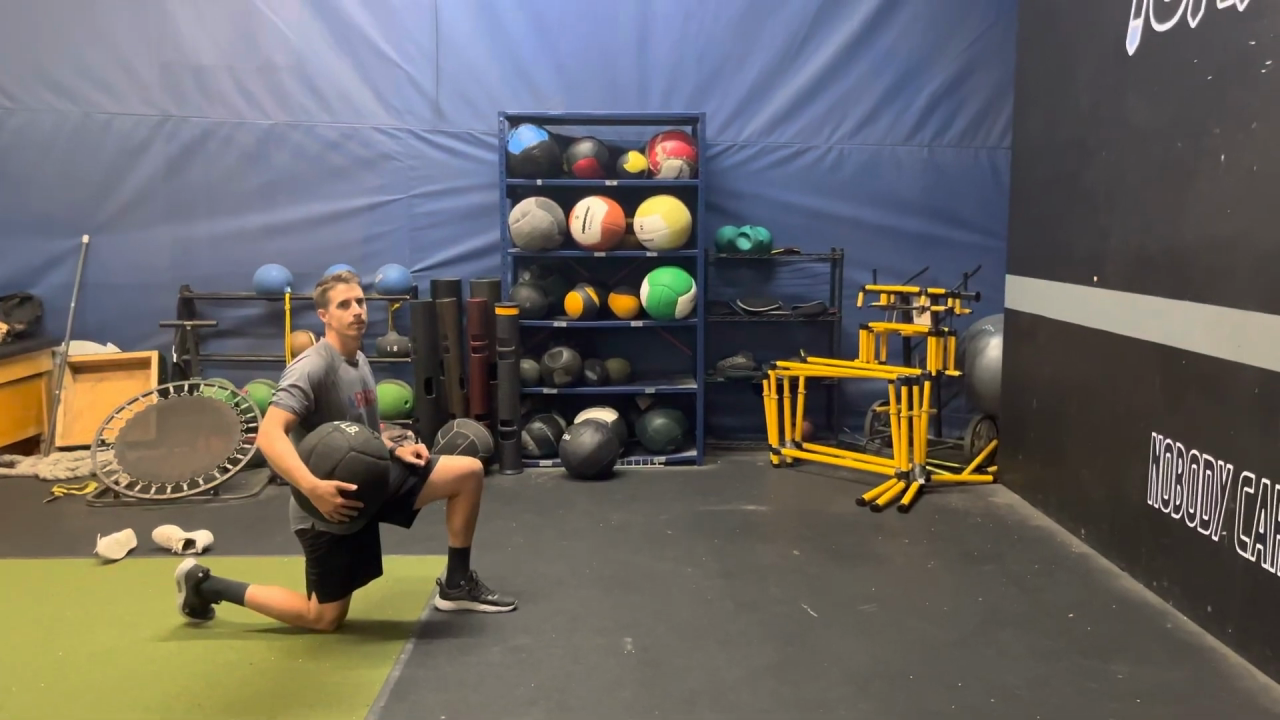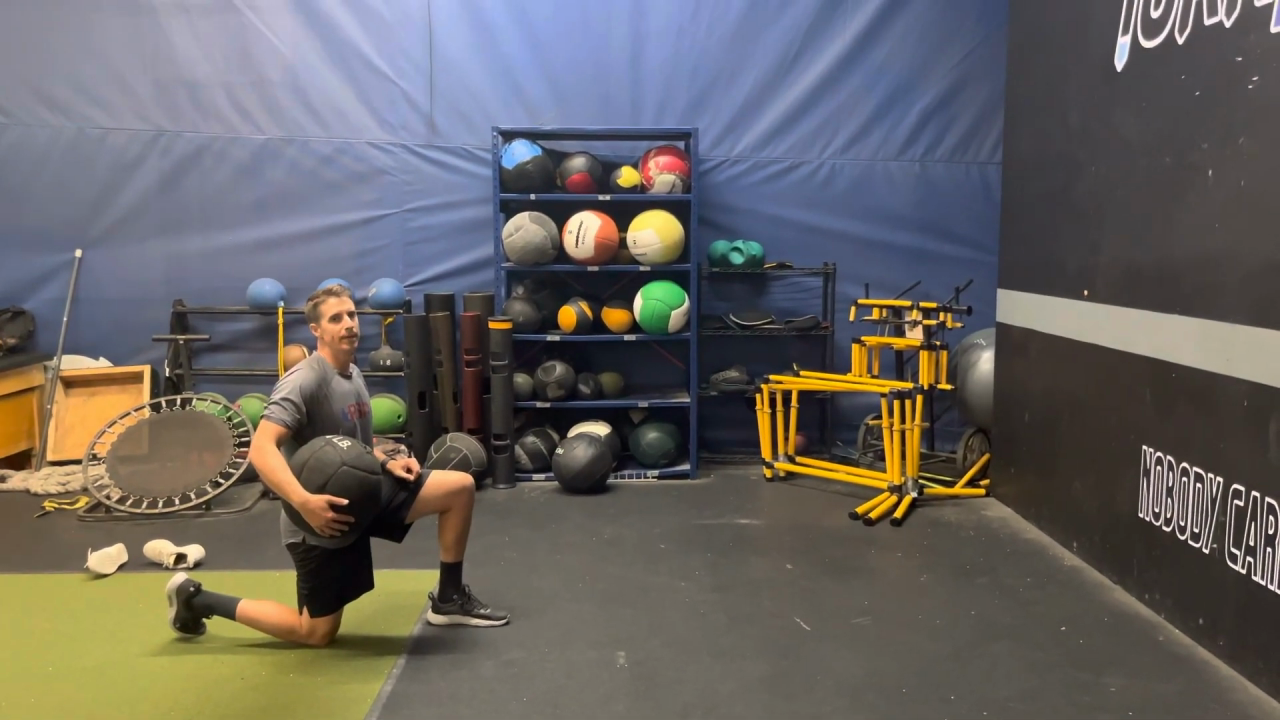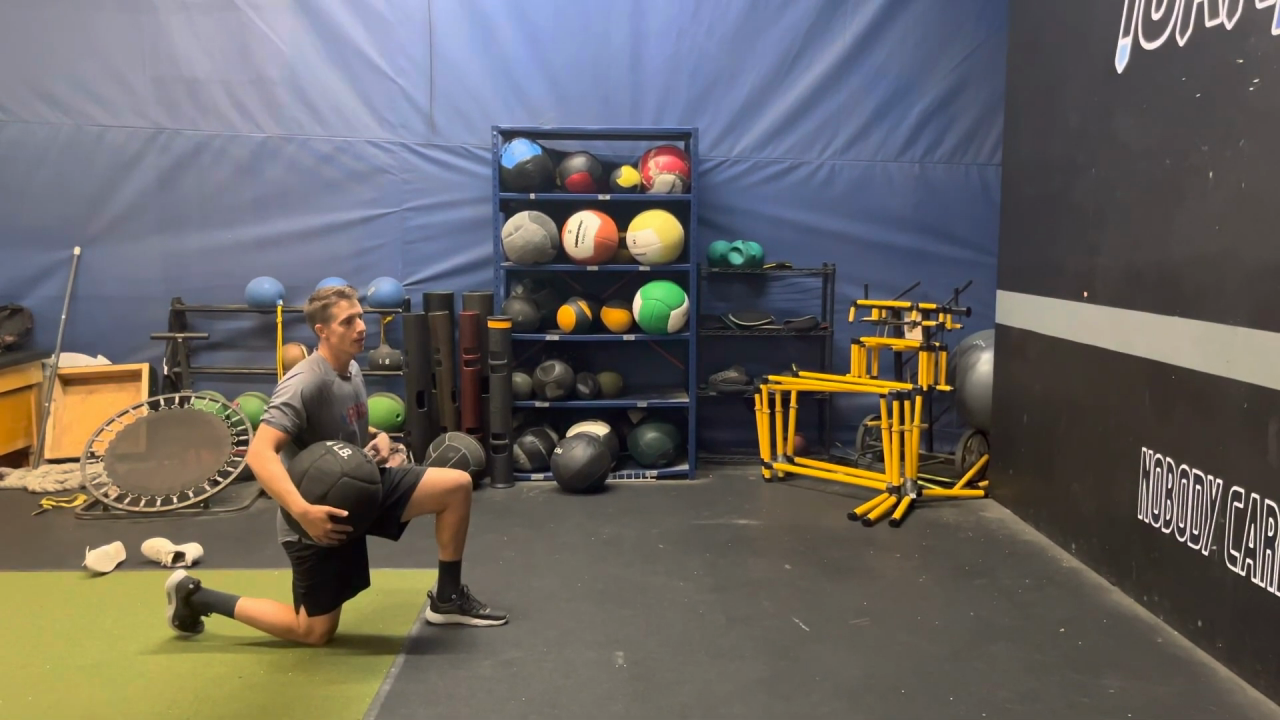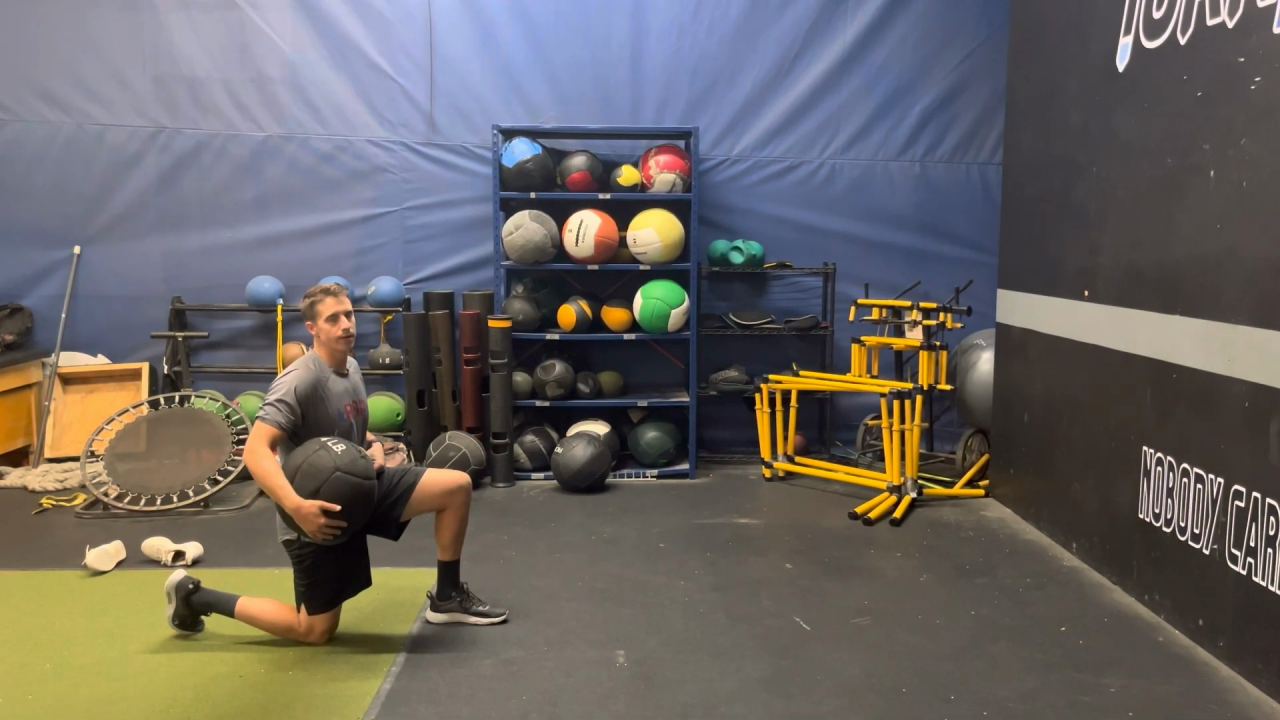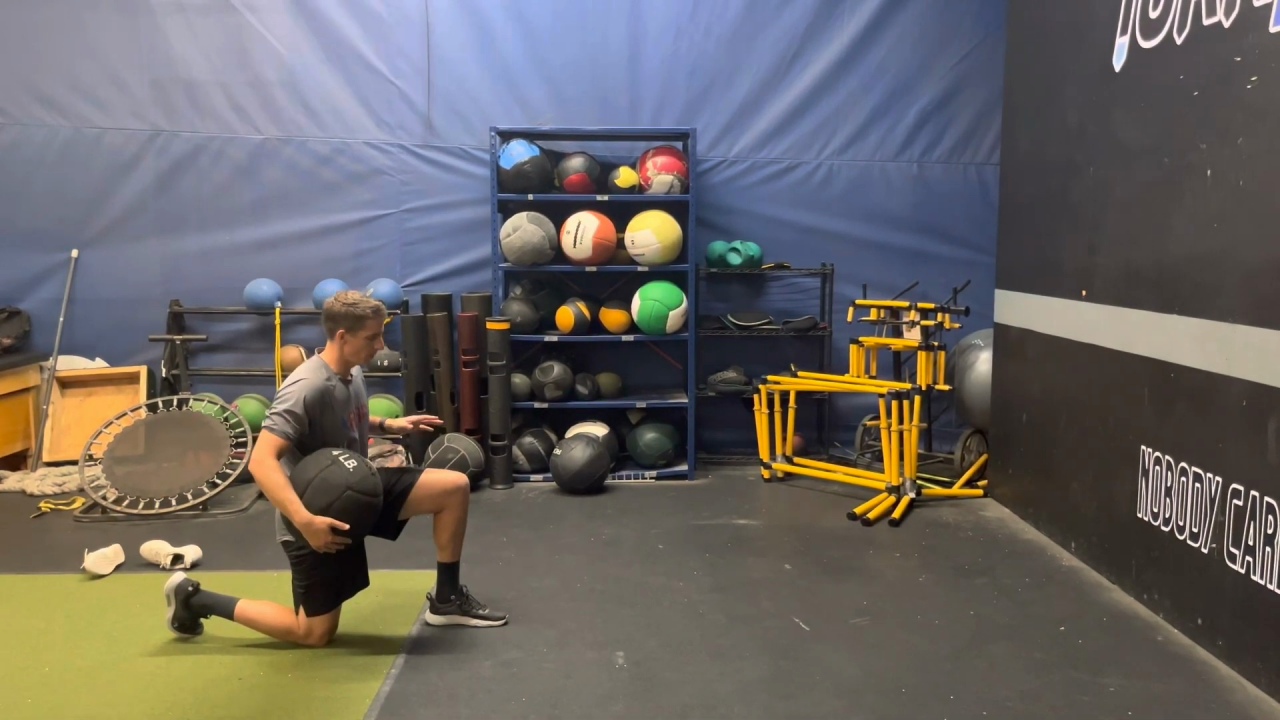
dt=1s
person 1, frame 1
left shoulder: (359, 361)
right shoulder: (312, 368)
right elbow: (269, 435)
left wrist: (395, 448)
right wrist: (313, 488)
right hip: (330, 506)
left knee: (469, 471)
right knee: (325, 617)
left ankle: (457, 585)
right ankle: (205, 584)
person 1, frame 2
left shoulder: (353, 374)
right shoulder: (304, 382)
right elbow: (261, 449)
left wrist: (386, 462)
right wrist: (303, 502)
right hip: (322, 519)
left knee: (460, 486)
right knee: (317, 632)
left ankle: (449, 599)
right ankle: (197, 599)
person 1, frame 3
left shoulder: (351, 370)
right shoulder: (305, 384)
right elbow: (260, 454)
left wrist: (379, 437)
right wrist: (302, 512)
right hip: (321, 516)
left knee: (457, 485)
right knee: (315, 631)
left ankle: (448, 598)
right ankle: (195, 595)
person 1, frame 4
left shoulder: (351, 367)
right shoulder: (299, 382)
right elbow: (256, 450)
left wrist: (374, 445)
right wrist: (294, 506)
right hip: (318, 515)
left knee: (457, 486)
right knee: (315, 630)
left ankle: (447, 597)
right ankle: (195, 596)
person 1, frame 5
left shoulder: (351, 371)
right shoulder: (307, 389)
right elbow: (262, 461)
left wrist: (388, 424)
right wrist: (304, 522)
right hip: (319, 517)
left knee: (455, 487)
right knee: (315, 632)
left ankle: (447, 599)
right ankle: (194, 598)
